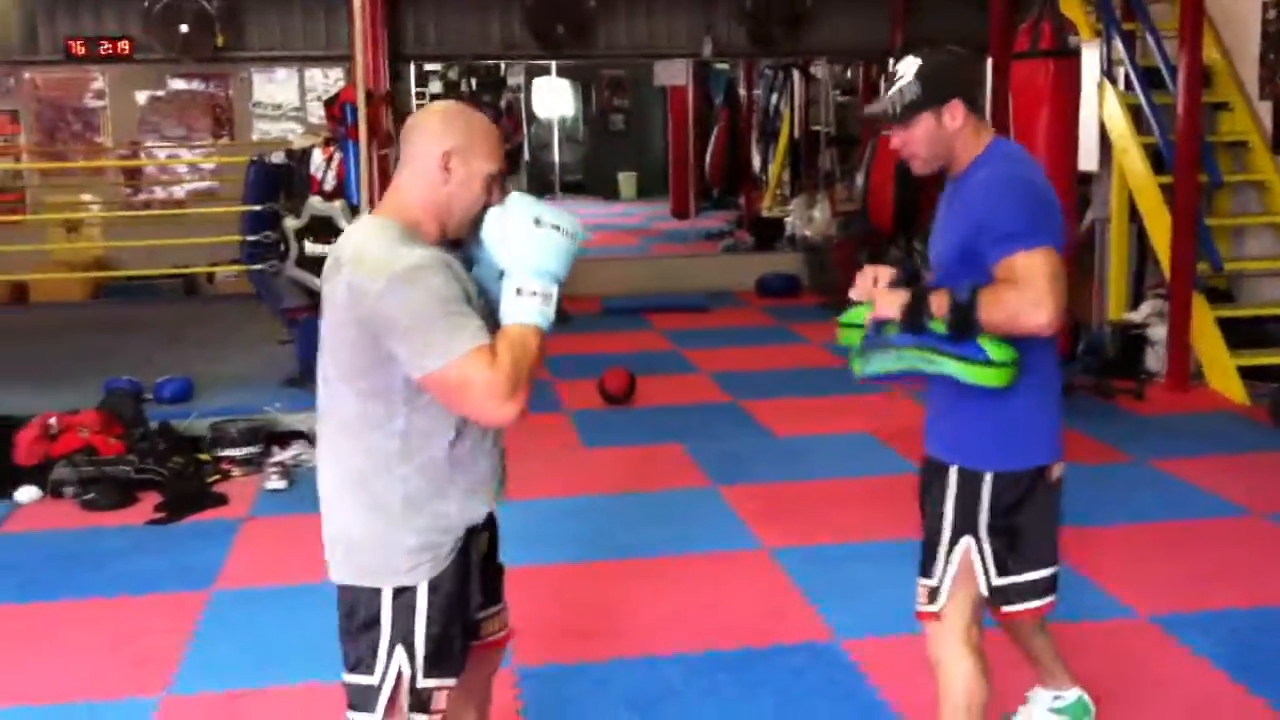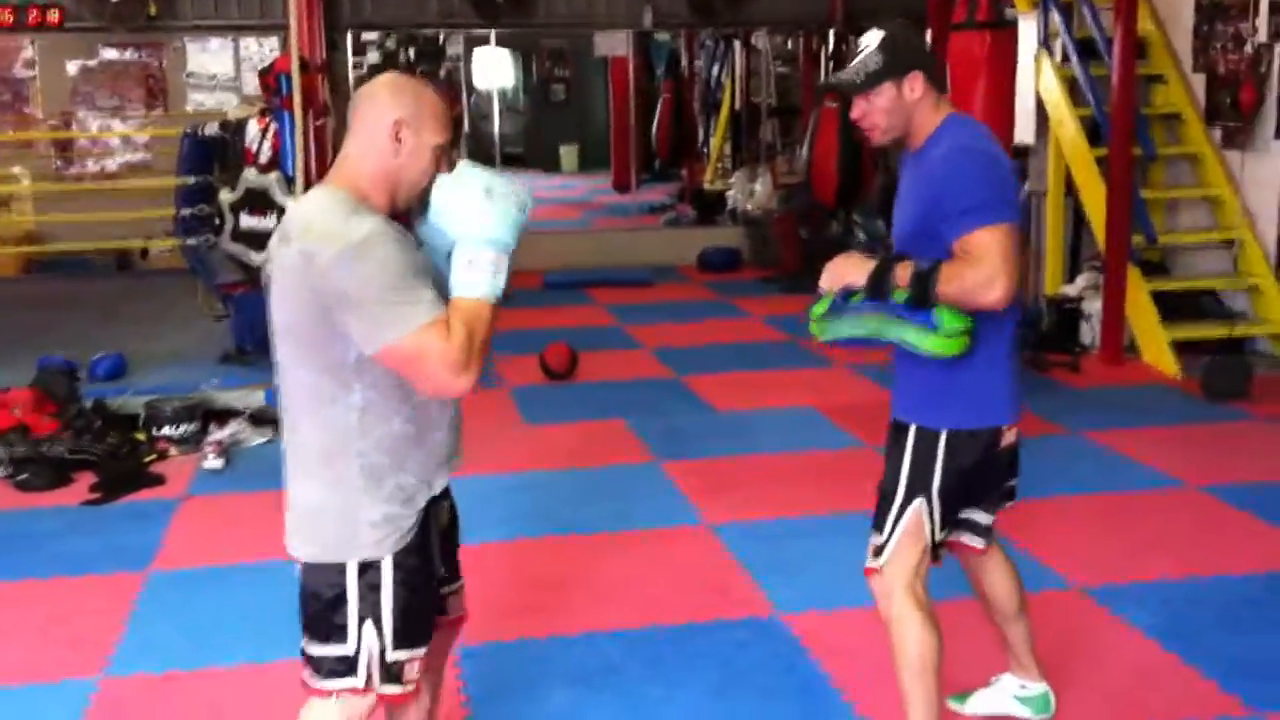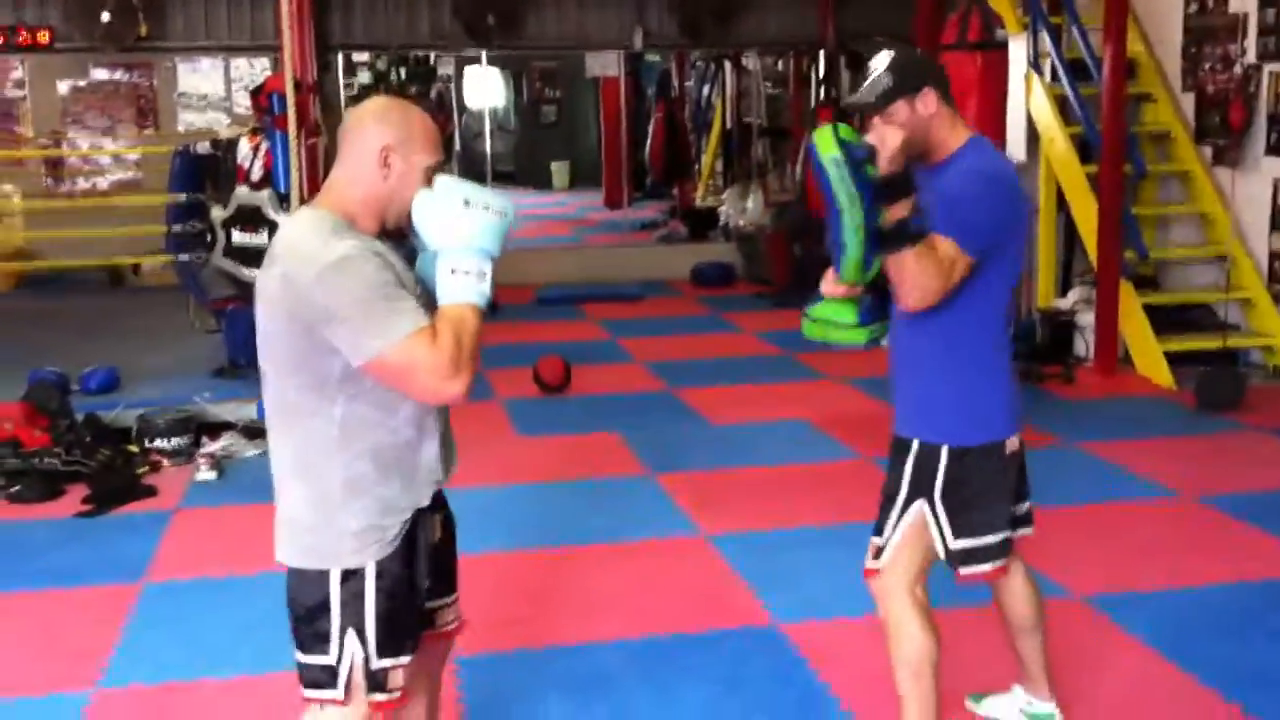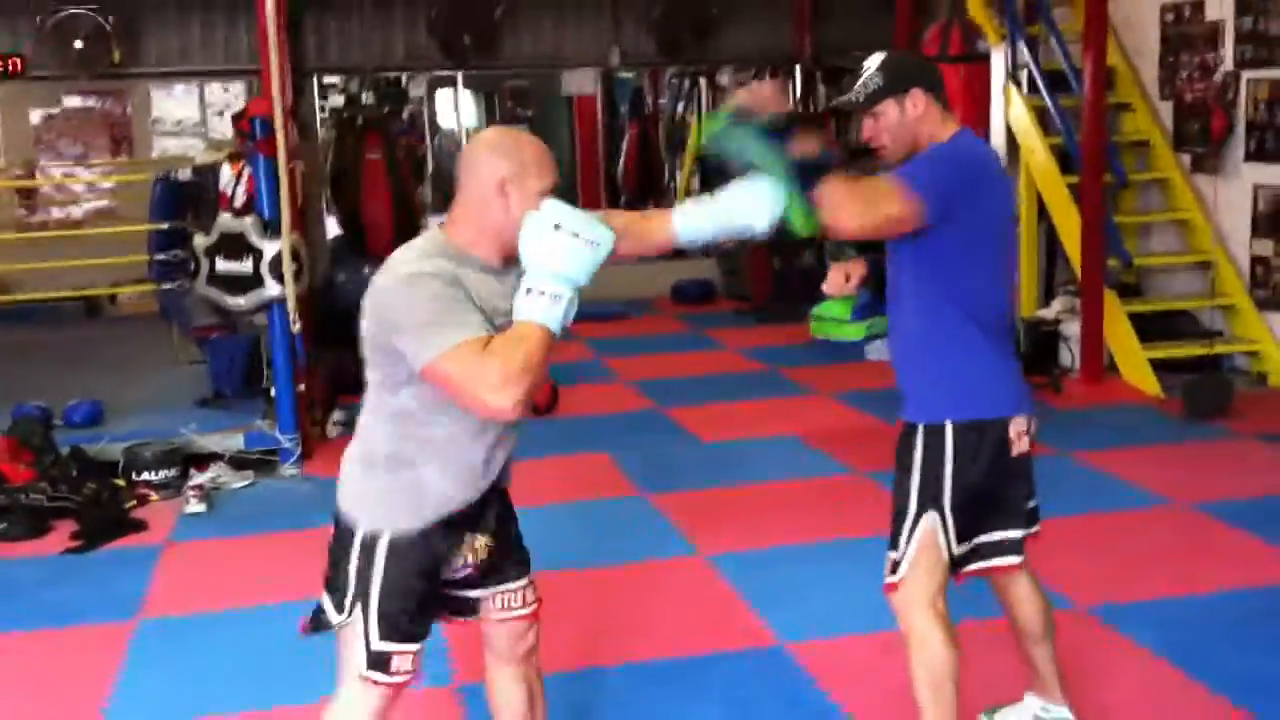
dt=0.5s
person 1, frame 1
left shoulder: (1005, 186)
right shoulder: (970, 180)
left elbow: (1036, 308)
left wrist: (921, 303)
right wrist: (901, 286)
left hip: (992, 440)
right hip: (982, 431)
left knee: (946, 617)
right knee: (999, 583)
person 1, frame 2
left shoulder: (963, 160)
right shoulder: (926, 153)
left elbow: (991, 281)
left wrist: (883, 272)
right wrist: (865, 269)
left hip: (949, 403)
right hip: (966, 395)
left knee: (894, 575)
right knee: (971, 539)
person 1, frame 3
left shoulder: (980, 181)
right shoulder: (935, 172)
left elbow: (921, 289)
right elbow: (922, 272)
left wrist: (891, 187)
right wrist: (856, 277)
left hip: (951, 418)
right hip: (976, 409)
left knee: (894, 580)
right knee: (995, 557)
person 1, frame 4
left shoulder: (955, 162)
right shoulder: (953, 163)
left elbow: (853, 215)
right elbow: (927, 268)
right wrist: (864, 272)
left hip: (956, 411)
right hip: (988, 404)
left knee: (915, 592)
right knee: (1005, 560)
person 2, frame 1
left shoulder: (387, 247)
right shoulder: (403, 272)
left elbow: (460, 350)
right elbow: (498, 398)
left wrist: (503, 272)
right wrist: (532, 282)
left hip: (443, 518)
right hip: (403, 543)
left knee: (473, 654)
person 2, frame 2
left shoulder: (331, 219)
right shoulder: (355, 242)
left elbow: (416, 329)
right elbow: (452, 367)
left wrist: (453, 245)
right wrist: (482, 255)
left hip: (395, 490)
right hip: (364, 512)
left knee: (429, 634)
person 2, frame 3
left shoulder: (344, 244)
right shoulder: (335, 262)
left elbow: (415, 348)
right elbow: (445, 376)
left wrist: (445, 258)
right wrist: (468, 264)
left hip: (399, 502)
right hip: (354, 528)
left knee: (422, 649)
person 2, frame 4
left shoulder: (517, 249)
right shoulder: (417, 283)
left elbow: (613, 231)
right elbow: (499, 393)
left wrist: (708, 214)
right wrist: (553, 286)
left hip: (474, 499)
right hip: (398, 517)
left knee: (513, 636)
